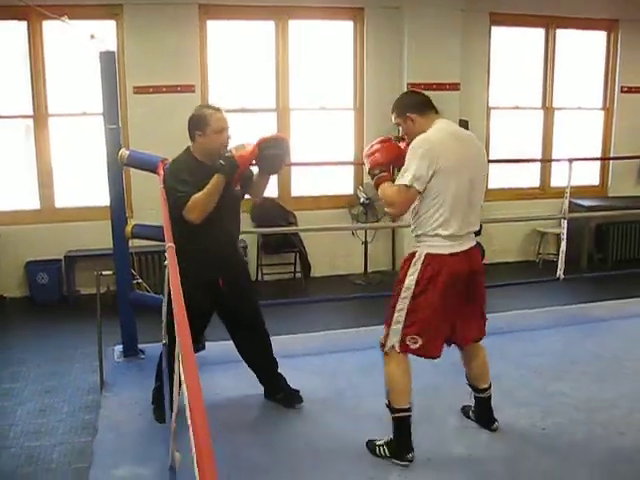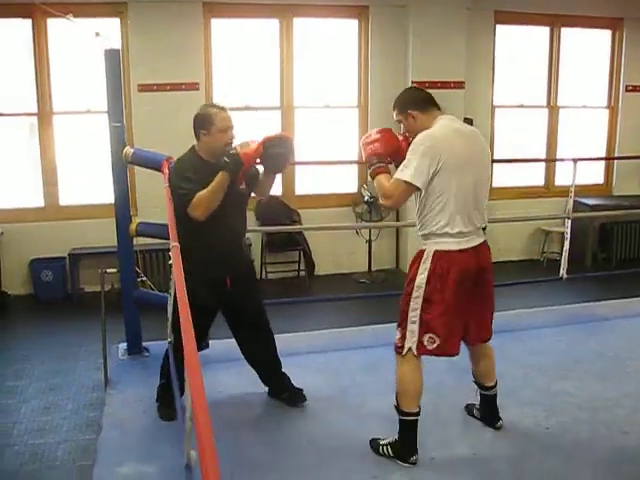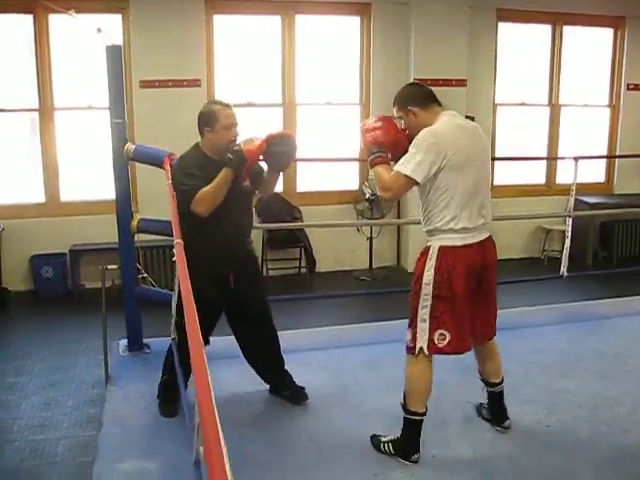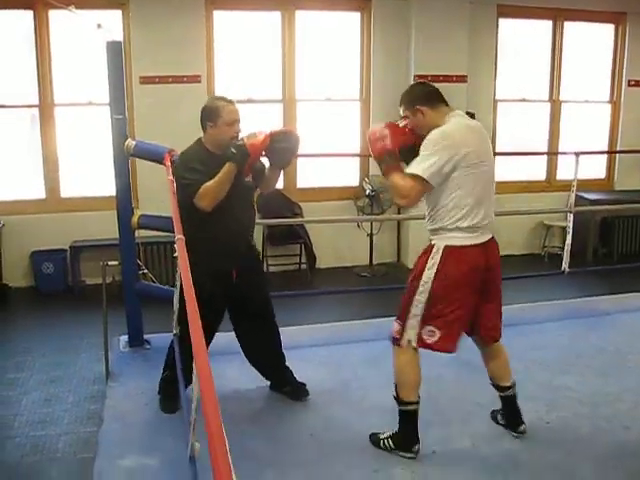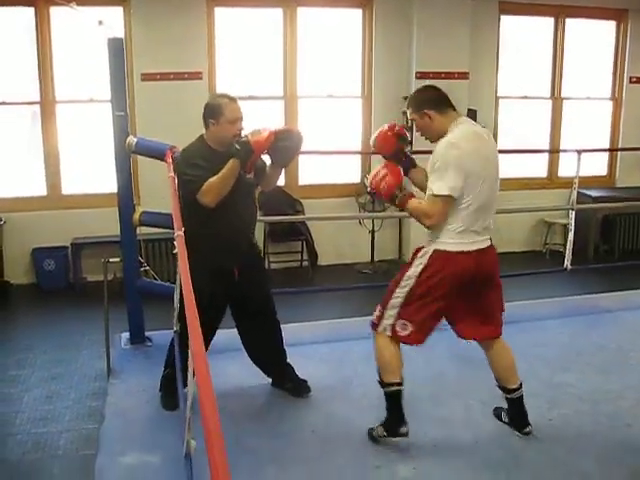
dt=0.1s
person 1, frame 1
left shoulder: (426, 145)
right shoulder: (471, 141)
left elbow: (396, 204)
left wrist: (380, 171)
right wrist: (405, 166)
left hip: (432, 260)
right hip: (468, 254)
left knee: (395, 348)
right knee: (470, 339)
left ankle: (401, 442)
right ankle: (484, 411)
person 1, frame 2
left shoulder: (428, 141)
right shoulder: (475, 137)
left elbow: (391, 197)
left wrist: (377, 162)
right wrist: (406, 159)
left hip: (442, 258)
right hip: (477, 251)
left knee: (408, 349)
right knee: (478, 337)
left ankle: (406, 444)
right ankle: (489, 410)
person 1, frame 3
left shoulder: (432, 137)
right shoulder: (473, 131)
left elbow: (389, 188)
left wrist: (376, 151)
right wrist: (401, 150)
left hip: (447, 254)
right hip: (481, 247)
left knee: (419, 348)
right knee: (482, 335)
left ankle: (409, 442)
right ankle: (497, 410)
person 1, frame 4
left shoulder: (444, 137)
right shoulder: (476, 130)
left elbow: (406, 194)
left wrist: (387, 160)
left hip: (451, 253)
right hip: (484, 247)
left knee: (406, 340)
right knee: (488, 336)
left ankle: (407, 436)
right ankle: (512, 414)
person 1, frame 5
left shoulder: (450, 148)
right shoulder: (482, 138)
left elbow: (433, 215)
left wrist: (394, 192)
right wrist: (406, 161)
left hip: (444, 257)
right hip: (482, 254)
left knee: (386, 327)
right knee: (490, 336)
left ankle: (395, 419)
right ankle: (517, 413)
person 2, frame 1
left shoulder: (228, 159)
right shoulder: (179, 170)
left elbow: (254, 193)
right elbow: (194, 213)
left wrist: (266, 169)
right wrist: (222, 173)
left hip: (230, 264)
right hip: (192, 270)
left knee: (251, 326)
left ankle: (275, 385)
right ankle: (162, 396)
person 2, frame 2
left shoulder: (233, 159)
right shoulder: (184, 168)
left elbow: (260, 192)
right elbow: (199, 210)
left wrist: (271, 168)
right wrist: (227, 171)
left hip: (236, 262)
right hip: (198, 269)
left knee: (256, 325)
right knee: (187, 335)
left ankle: (278, 384)
right ankle: (167, 394)
person 2, frame 3
left shoulder: (237, 155)
right shoulder: (188, 165)
left elbow: (264, 189)
right elbow: (202, 206)
left wrist: (275, 166)
right wrist: (231, 168)
left hip: (240, 259)
right hip: (202, 266)
left knee: (258, 323)
right knee: (191, 332)
left ankle: (280, 381)
right ankle: (169, 391)
person 2, frame 4
left shoulder: (239, 150)
right shoulder: (190, 160)
left elbow: (265, 186)
right elbow: (205, 200)
left wrist: (277, 163)
right wrist: (234, 162)
left hip: (243, 255)
right hip: (205, 262)
left knee: (260, 319)
right knee: (194, 329)
left ankle: (280, 377)
right ankle: (170, 387)
person 2, frame 5
left shoulder: (242, 147)
right shoulder: (192, 157)
left elbow: (265, 184)
right elbow: (208, 197)
left wrist: (279, 160)
right wrist: (238, 159)
left hip: (244, 252)
right hip: (206, 259)
left knee: (262, 315)
right knee: (195, 325)
left ankle: (281, 374)
right ankle: (171, 384)
